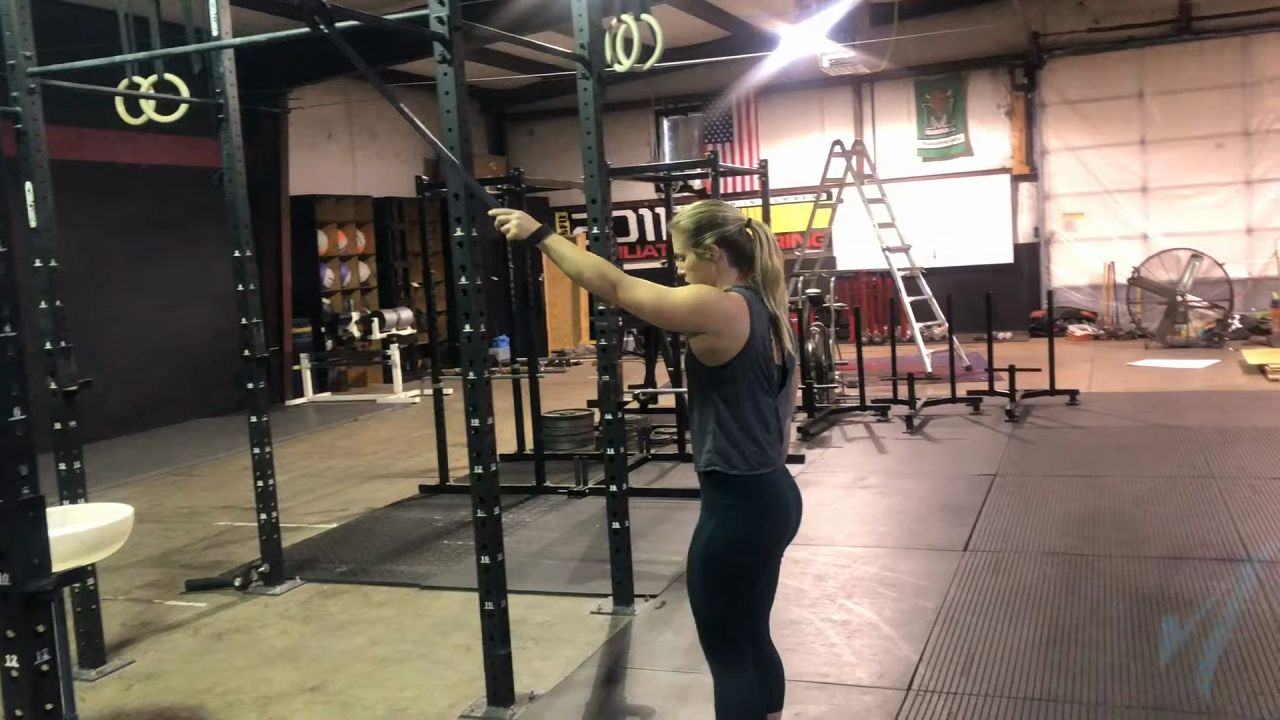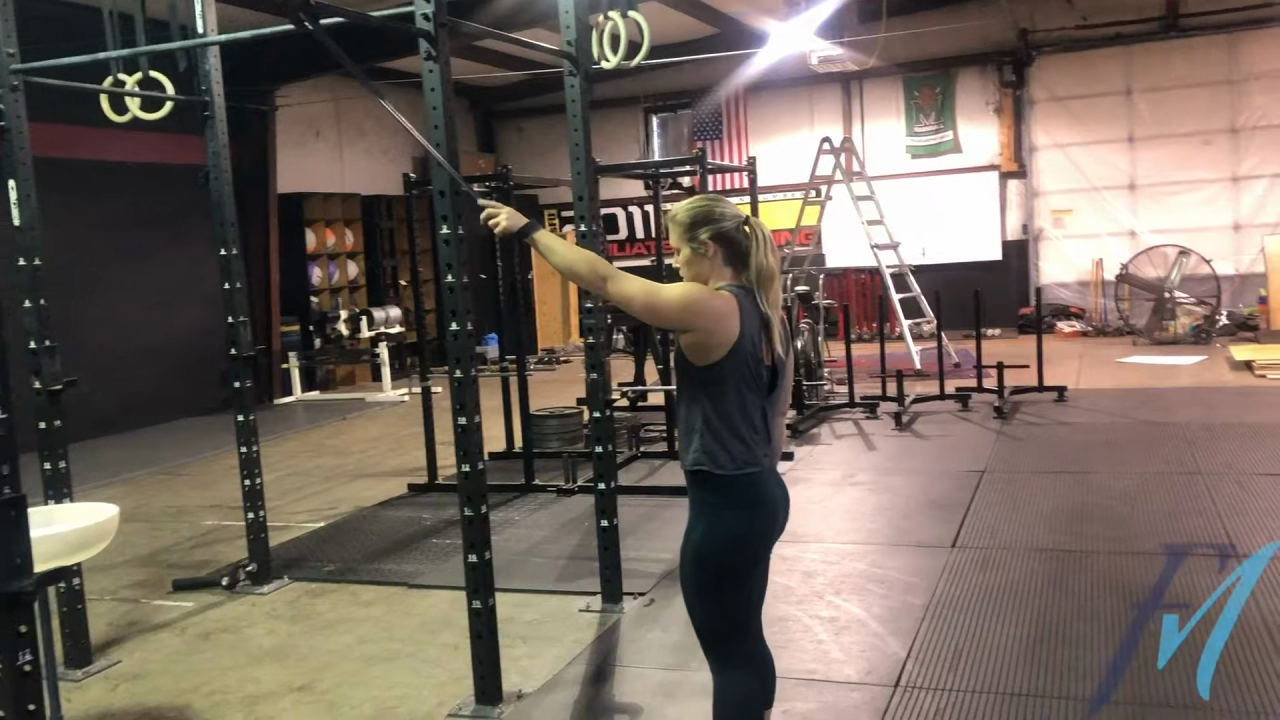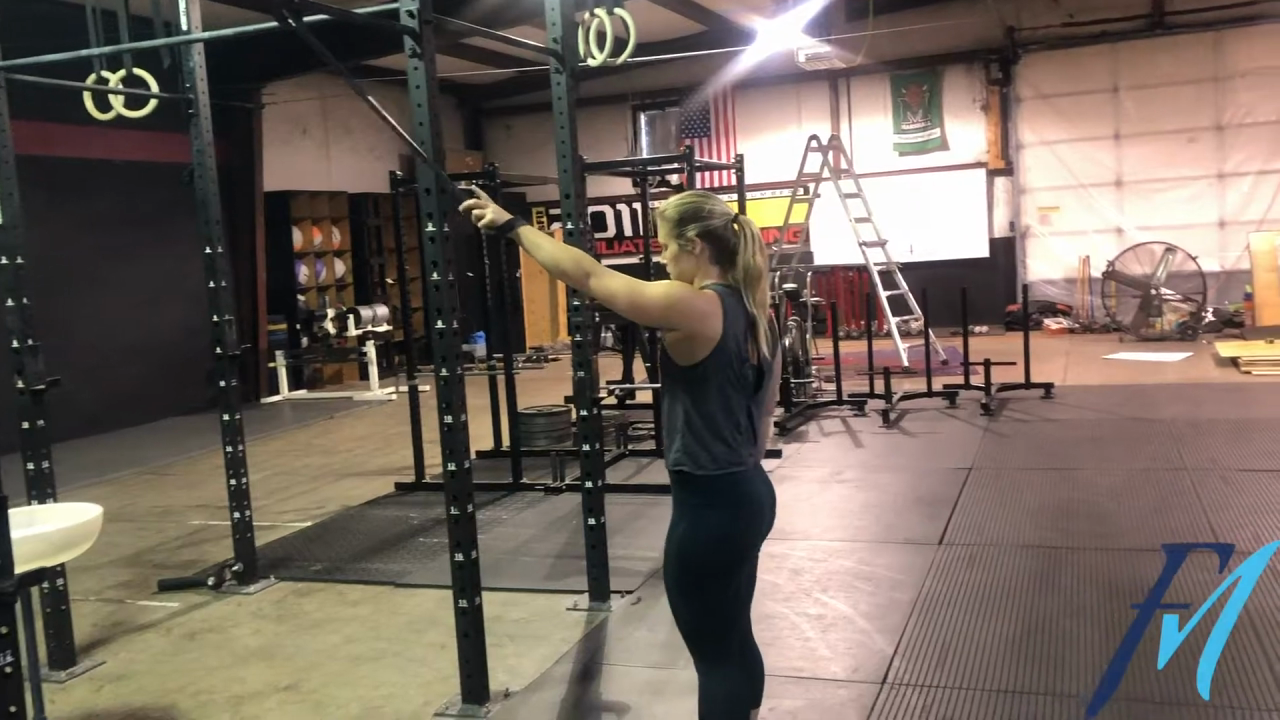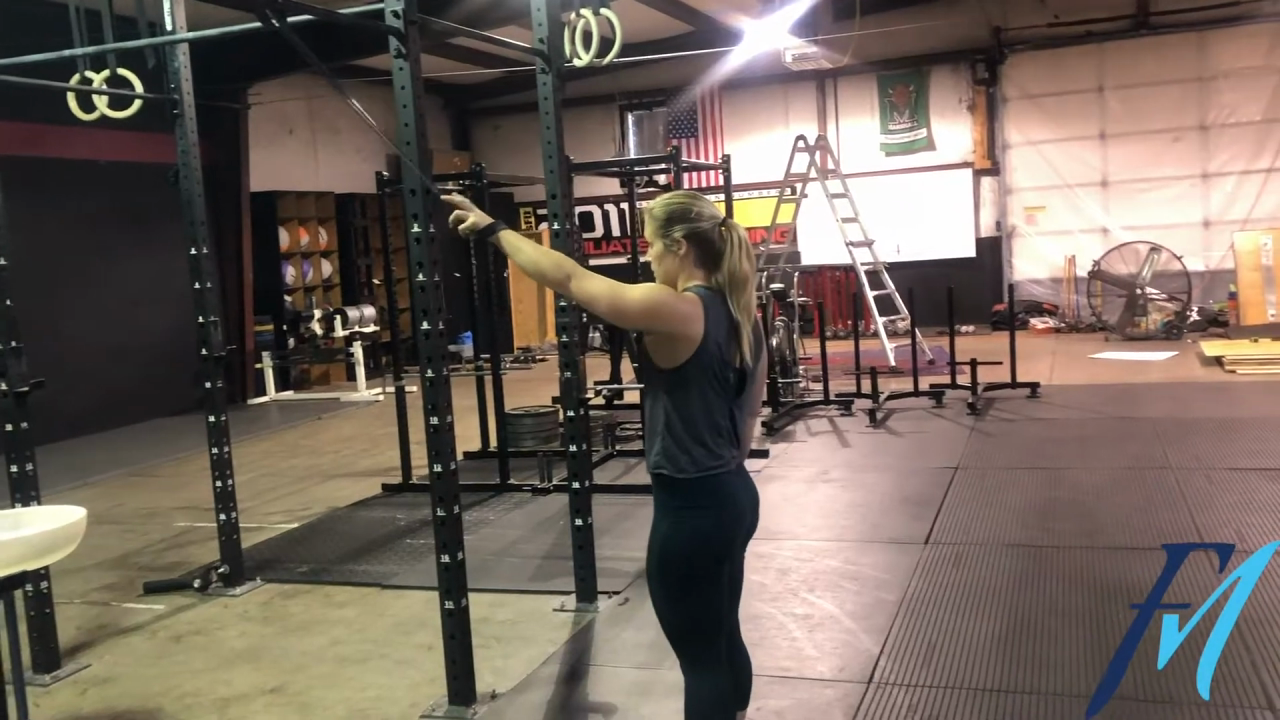
dt=0.2s
person 1, frame 1
left shoulder: (719, 310)
right shoulder: (768, 312)
left elbow: (613, 285)
left wrist: (539, 234)
left hip: (737, 505)
right hip: (773, 496)
left knee: (727, 655)
right knee: (751, 640)
person 1, frame 2
left shoulder: (709, 308)
right shoulder: (763, 312)
left elbow: (603, 278)
left wrist: (528, 229)
left hip: (724, 505)
right hip: (761, 496)
left knee: (729, 657)
right knee: (744, 642)
person 1, frame 3
left shoulder: (692, 307)
right shoulder: (753, 312)
left elbow: (587, 275)
left wrist: (512, 225)
left hip: (708, 505)
right hip: (748, 495)
left knee: (715, 655)
right knee: (734, 640)
person 1, frame 4
left shoulder: (674, 311)
right shoulder: (741, 315)
left elbow: (568, 278)
left wrist: (493, 228)
left hip: (690, 507)
right hip: (733, 496)
left knee: (701, 657)
right knee: (722, 640)
